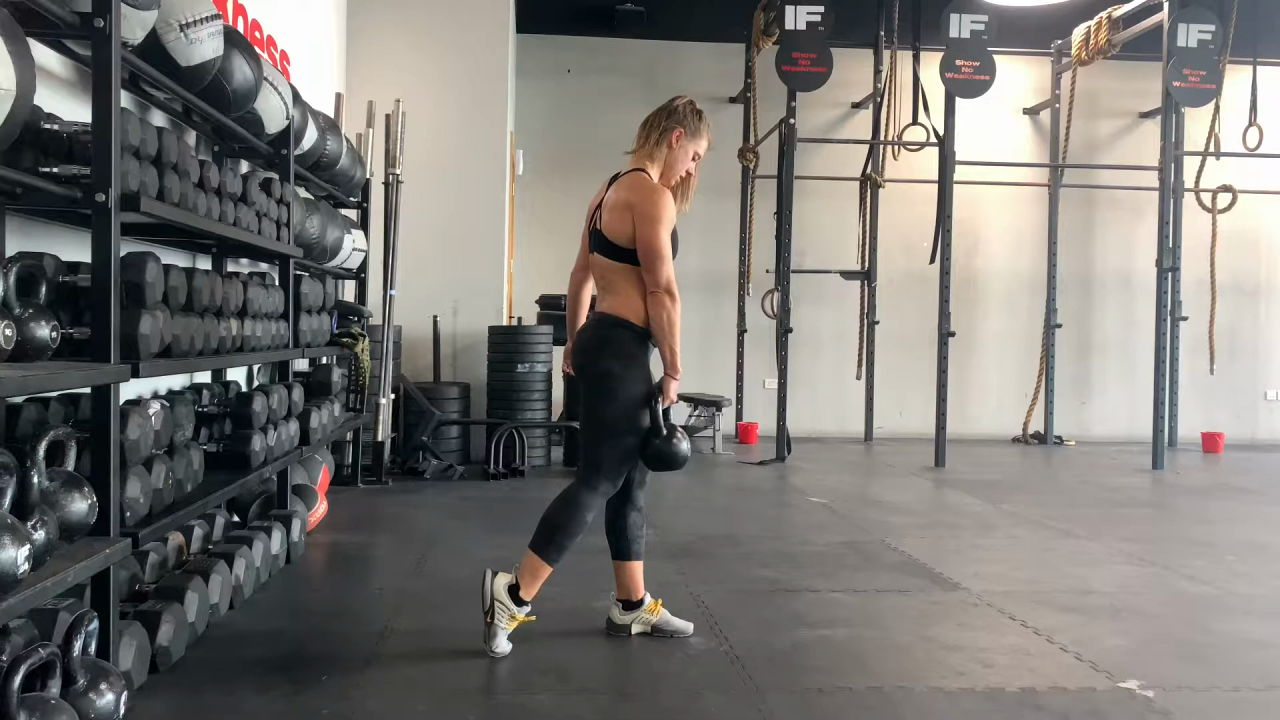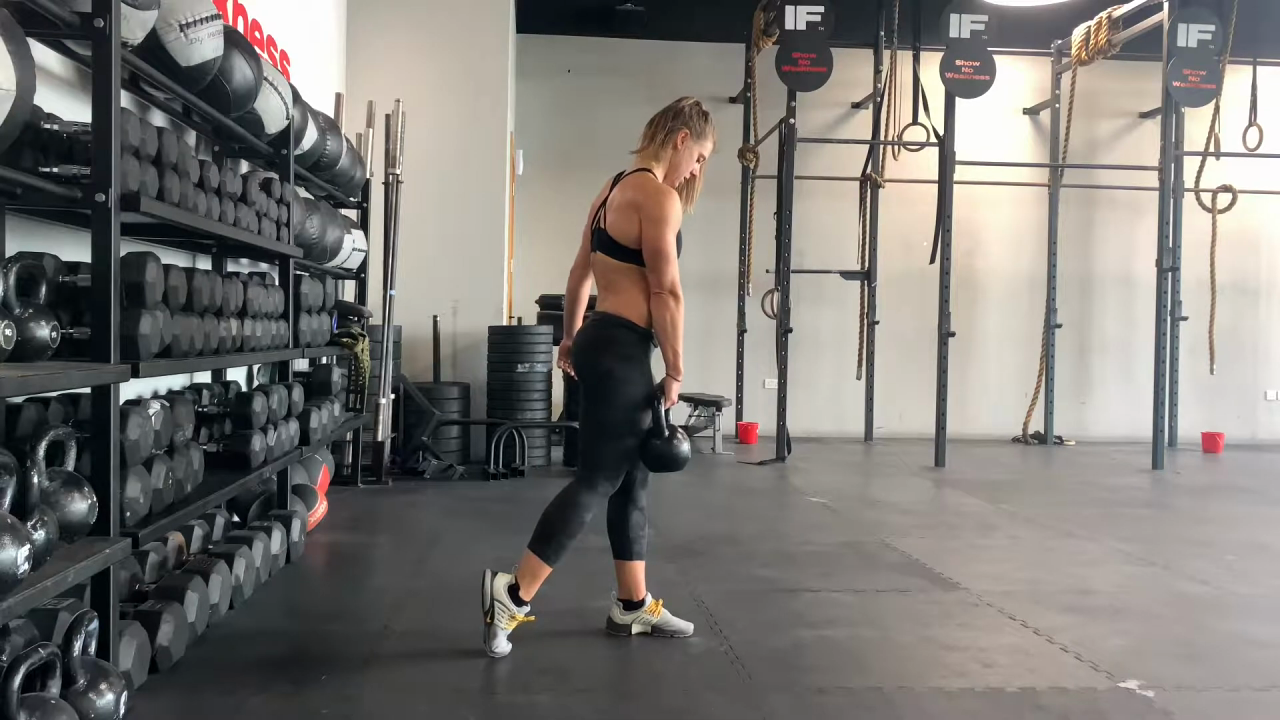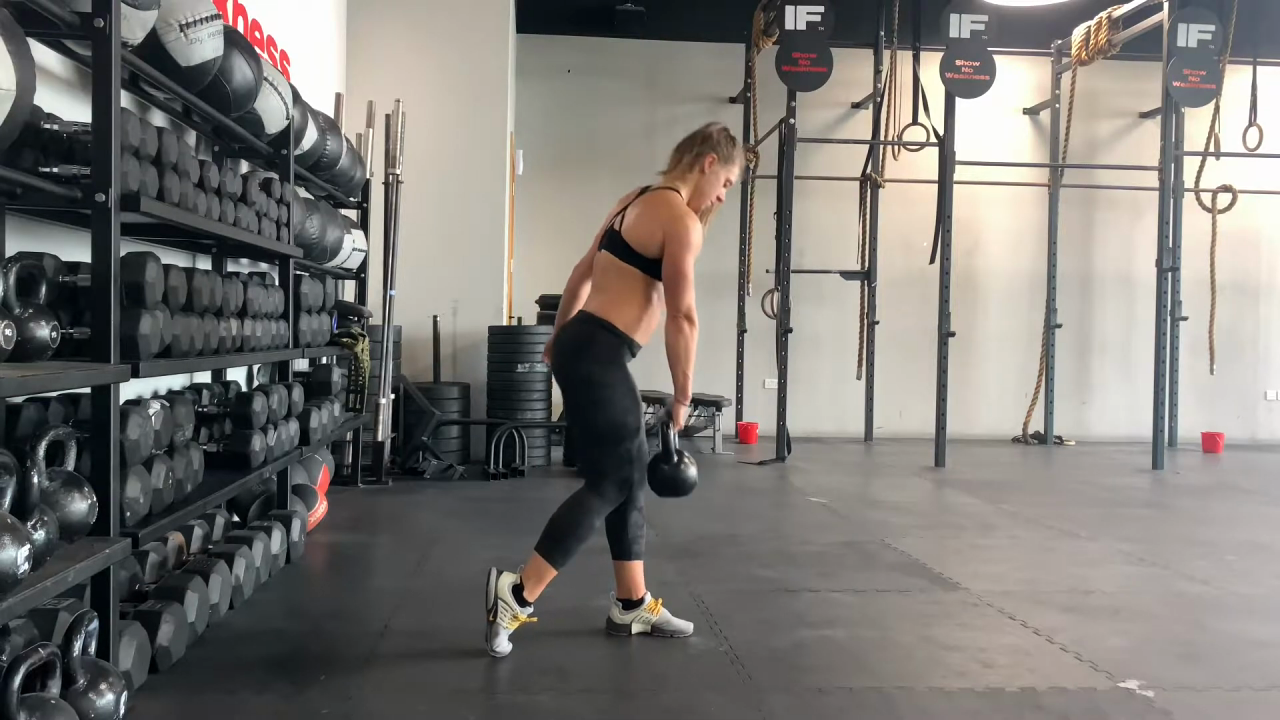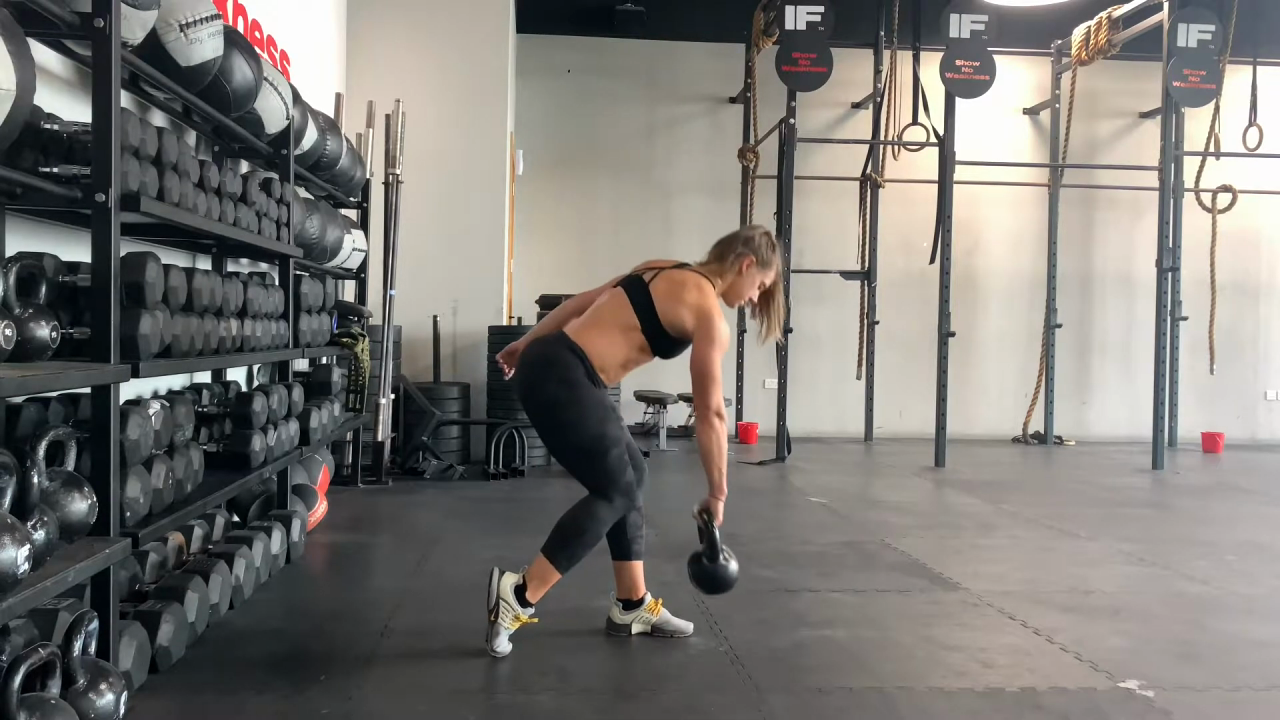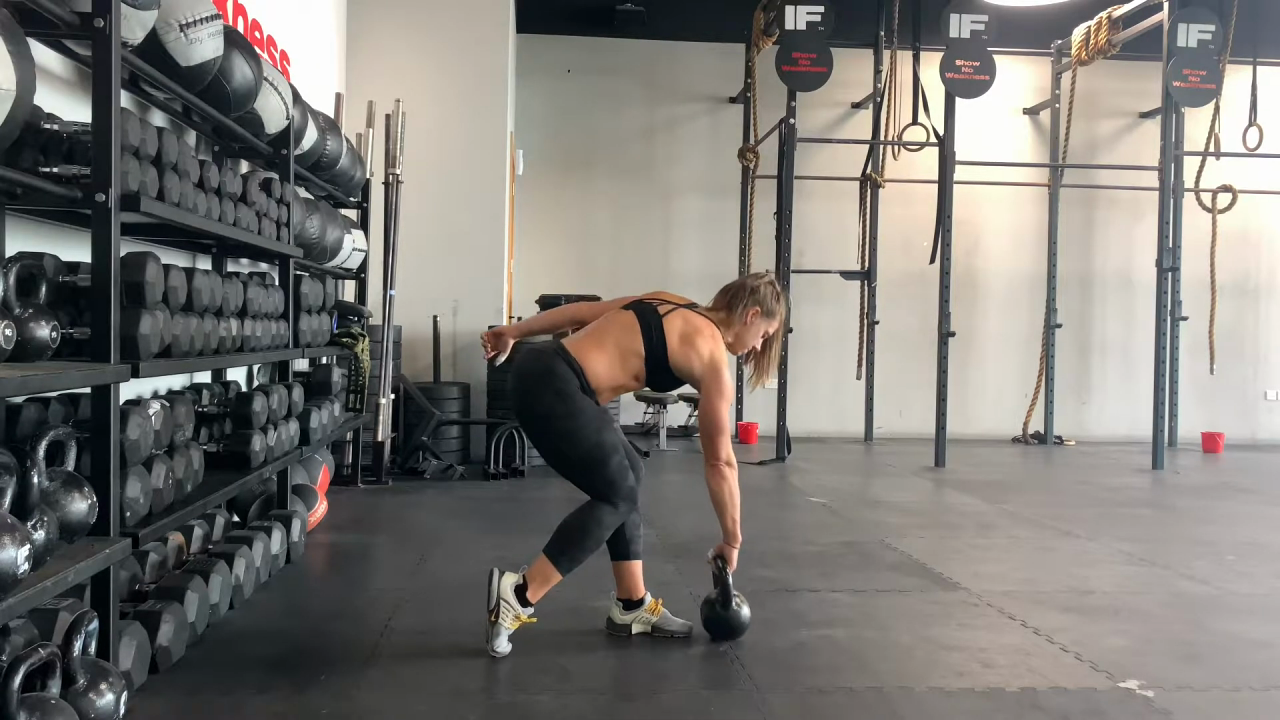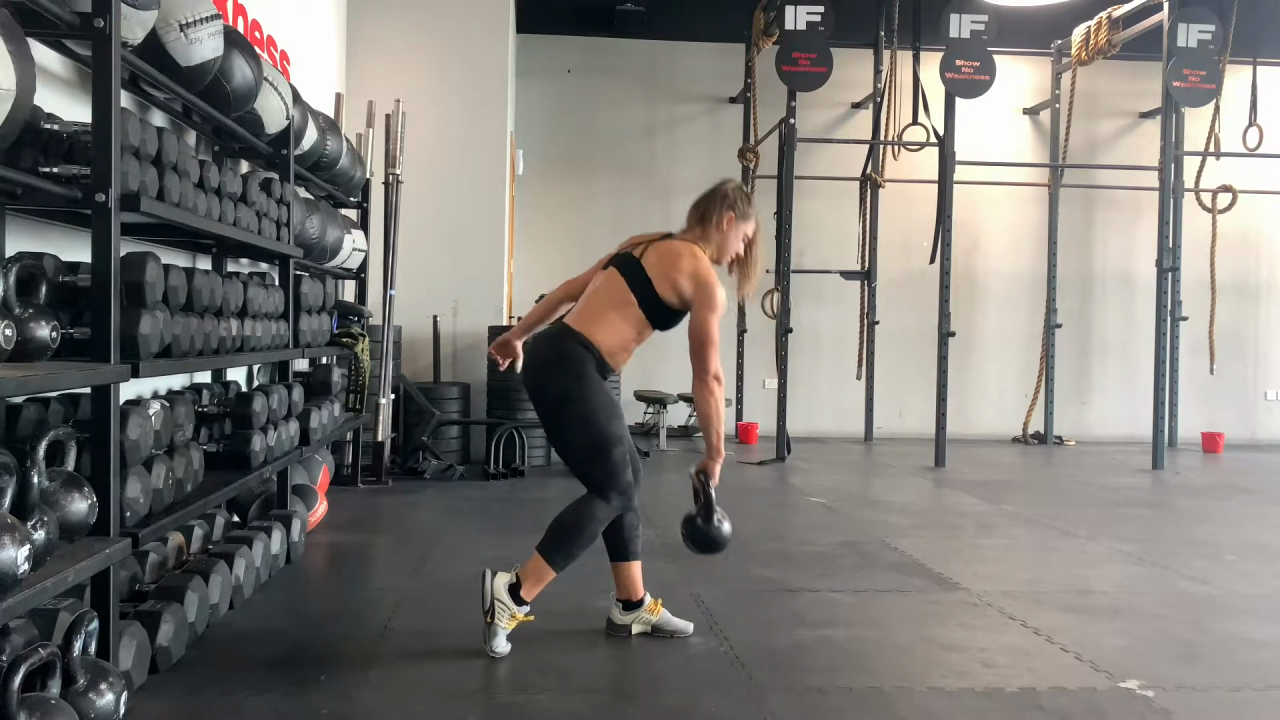
dt=0.5s
person 1, frame 1
left shoulder: (613, 189)
right shoulder: (652, 196)
left elbow: (581, 275)
right elbow: (661, 291)
left wrist: (574, 342)
right wrist: (673, 370)
left hip: (601, 343)
right hip: (620, 352)
left knee: (629, 480)
right knee: (599, 481)
left ankle: (632, 606)
right ankle: (512, 595)
person 1, frame 2
left shoulder: (615, 188)
right shoulder: (659, 196)
left elbow: (580, 271)
right elbow: (665, 292)
left wrist: (570, 337)
right wrist: (674, 371)
left hip: (600, 341)
right hip: (621, 352)
left knee: (631, 480)
right knee: (598, 480)
left ankle: (632, 605)
right ankle: (512, 594)
person 1, frame 3
left shoulder: (639, 200)
right shoulder: (681, 219)
left elbow: (584, 271)
right elbow: (681, 317)
left wrist: (561, 334)
right wrist: (682, 397)
left hip: (580, 345)
right hip: (598, 355)
left knee: (630, 475)
right knee: (610, 483)
left ankle: (632, 605)
right ankle: (515, 595)
person 1, frame 4
left shoulder: (666, 272)
right shoulder: (708, 313)
left elbow: (582, 302)
right elbow: (710, 414)
left wrist: (524, 344)
right wrist: (717, 495)
left hip: (545, 362)
right hip: (559, 377)
left knee: (630, 474)
right knee: (614, 491)
left ankle: (632, 606)
right ankle: (517, 596)
person 1, frame 5
left shoulder: (670, 306)
right shoulder: (712, 360)
left elbow: (583, 311)
right elbow: (719, 463)
left wrist: (514, 331)
right wrist: (732, 540)
left hip: (542, 367)
right hip: (552, 386)
left knee: (627, 473)
right knee: (616, 495)
left ankle: (631, 607)
right ankle: (516, 594)
person 1, frame 6
left shoulder: (648, 243)
right shoulder: (702, 278)
left elbow: (574, 287)
right elbow: (708, 378)
left wrist: (518, 334)
right wrist: (715, 456)
left hip: (552, 354)
right hip: (571, 370)
left knee: (624, 479)
right knee: (610, 491)
left ankle: (631, 607)
right ankle: (511, 595)
